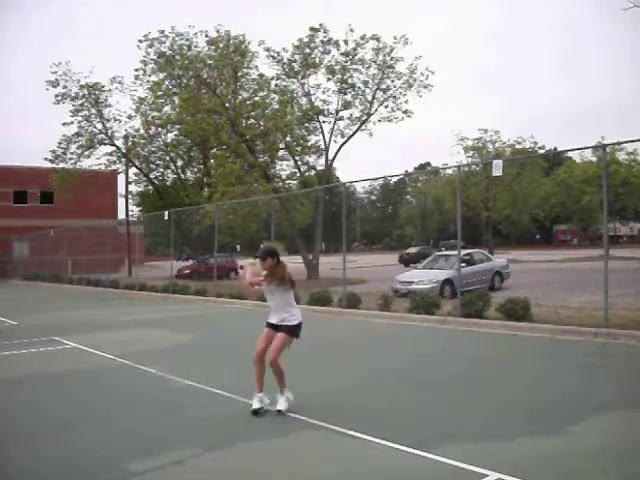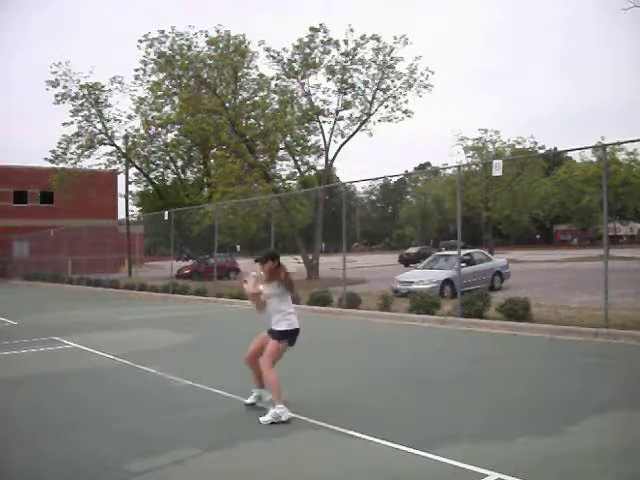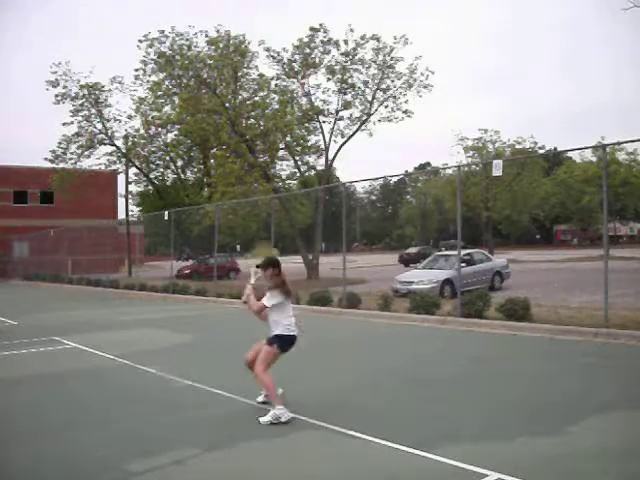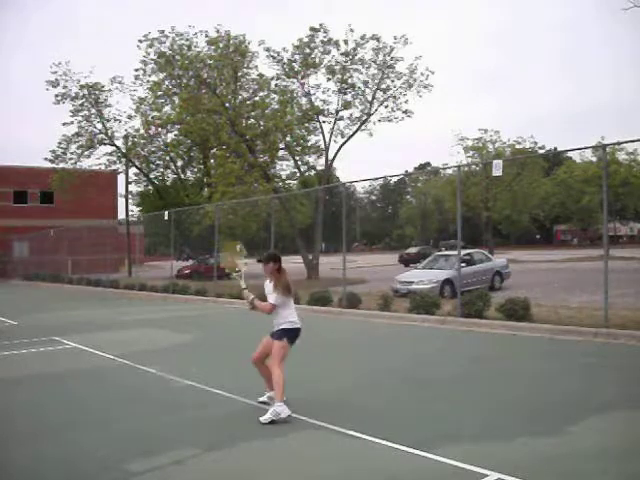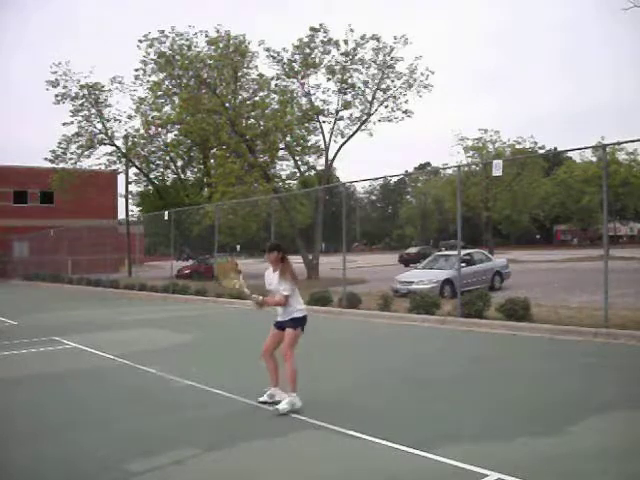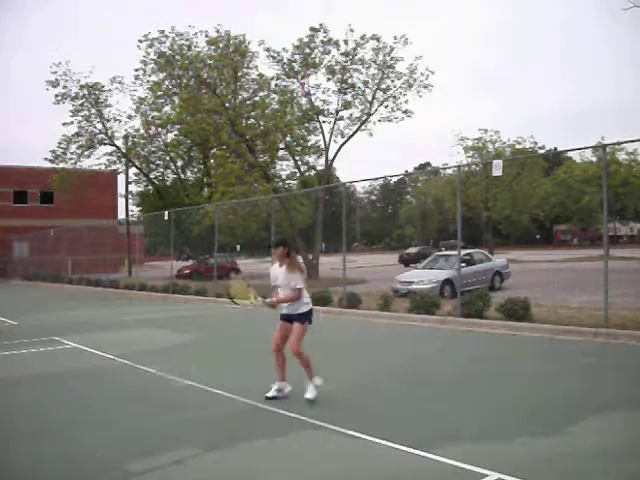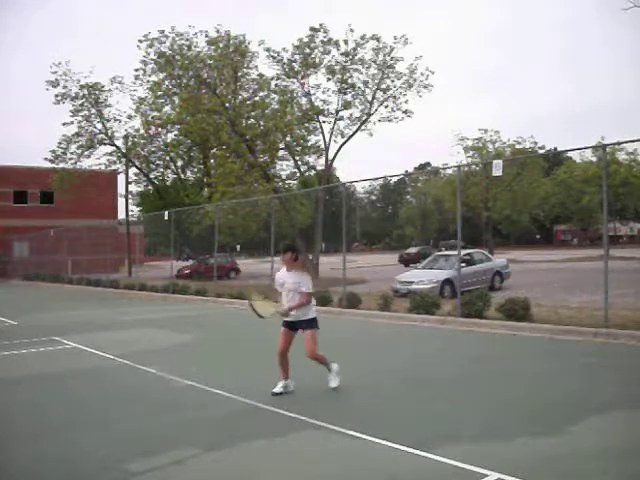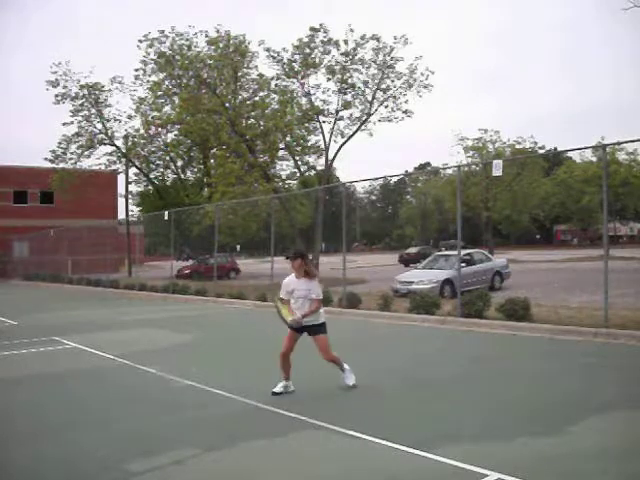
dt=0.1s
person 1, frame 1
left shoulder: (278, 278)
right shoulder: (267, 276)
left elbow: (250, 281)
right elbow: (250, 283)
left wrist: (248, 273)
right wrist: (247, 273)
left hip: (290, 323)
right hip: (274, 321)
left knee: (272, 358)
right knee: (258, 355)
left ankle: (284, 394)
right ankle: (259, 397)
person 1, frame 2
left shoulder: (278, 281)
right shoulder: (267, 282)
left elbow: (252, 293)
right elbow: (259, 307)
left wrist: (252, 283)
right wrist: (250, 284)
left hip: (287, 329)
right hip: (276, 327)
left knee: (265, 364)
right knee: (250, 356)
left ankle: (280, 410)
right ankle: (260, 391)
person 1, frame 3
left shoulder: (278, 289)
right shoulder: (273, 288)
left elbow: (257, 309)
right elbow: (264, 316)
left wrist: (250, 294)
right wrist: (249, 300)
left hip: (285, 335)
right hip: (276, 333)
left knee: (259, 369)
right knee: (249, 360)
left ankle: (279, 411)
right ankle: (272, 392)
person 1, frame 4
left shoulder: (280, 285)
right shoulder: (268, 283)
left elbow: (269, 309)
right elbow: (267, 307)
left wrist: (251, 299)
right wrist: (254, 302)
left hip: (289, 328)
right hip: (279, 328)
left knee: (275, 364)
right knee: (257, 358)
left ankle: (279, 407)
right ankle: (273, 393)
person 1, frame 5
left shoulder: (286, 274)
right shoulder: (268, 273)
left elbow: (283, 301)
left wrist: (263, 301)
right wrist: (263, 300)
left hip: (296, 316)
right hip: (282, 318)
left knee: (287, 353)
right knee: (267, 351)
left ankle: (292, 397)
right ankle: (275, 391)
person 1, frame 6
left shoulder: (293, 268)
right shoulder: (273, 269)
left elbow: (296, 295)
left wrist: (277, 301)
right wrist: (274, 300)
left hip: (302, 311)
right hip: (287, 312)
left knee: (295, 349)
right knee: (276, 347)
left ankle: (312, 381)
right ankle: (281, 386)
person 1, frame 7
left shoulder: (302, 274)
right shoulder: (279, 275)
left elbow: (307, 299)
left wrist: (289, 308)
right wrist: (282, 308)
left hip: (307, 317)
right hip: (289, 317)
left knee: (311, 353)
right knee: (281, 351)
left ankle: (331, 368)
right ankle: (286, 382)
person 1, frame 8
left shoulder: (312, 281)
right shoulder: (287, 282)
left elbow: (317, 305)
right elbow: (286, 303)
left wrist: (302, 315)
right wrist: (293, 316)
left hip: (316, 321)
right hip: (297, 322)
left knee: (327, 356)
right knee: (284, 353)
left ankle: (344, 369)
right ankle: (286, 383)
